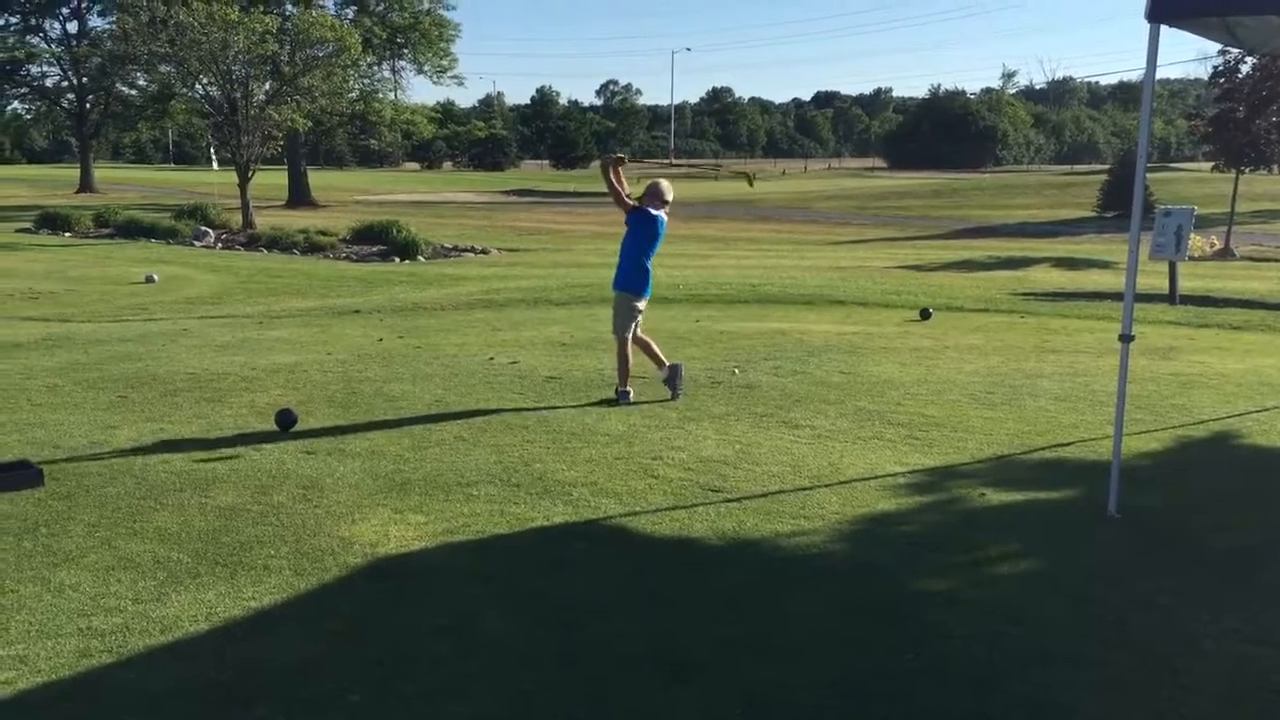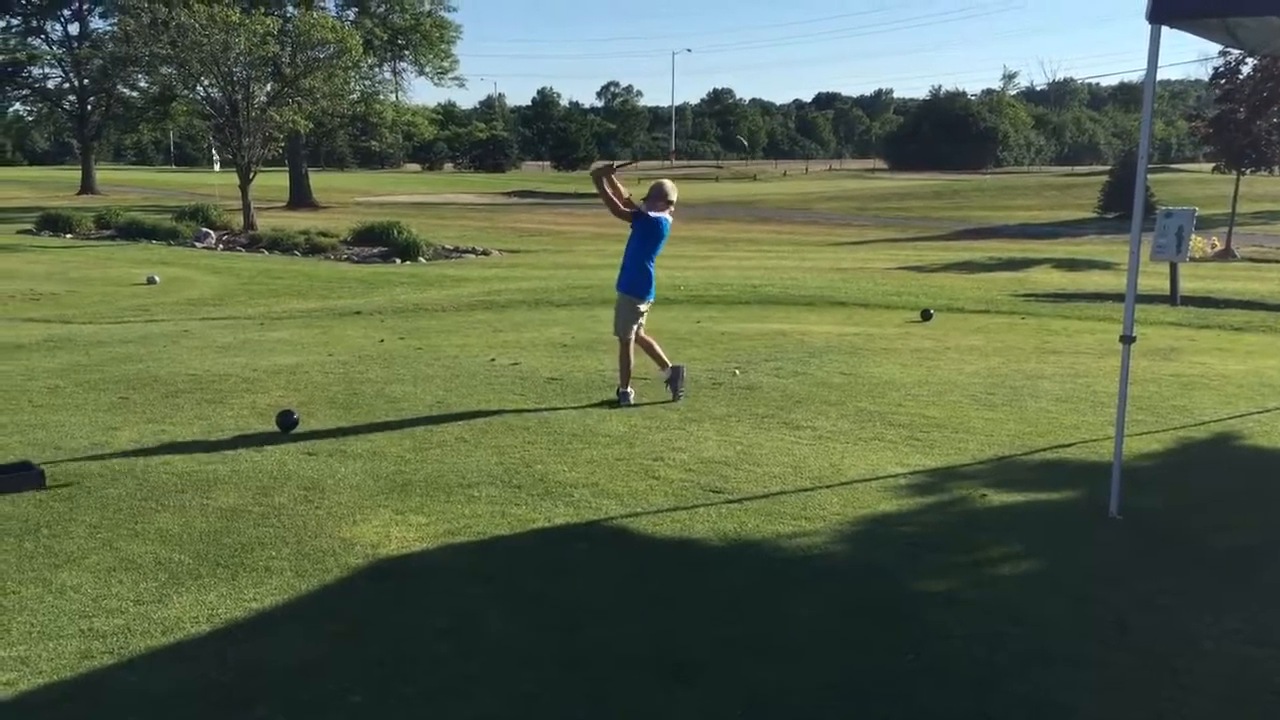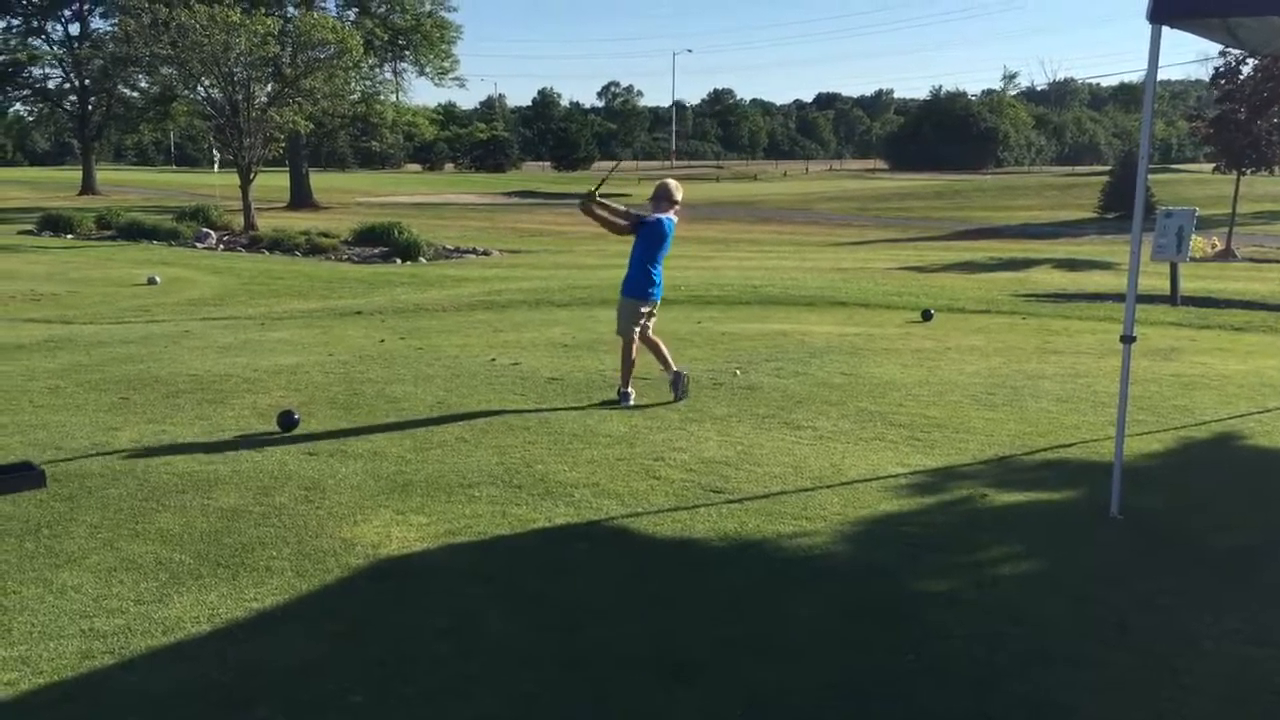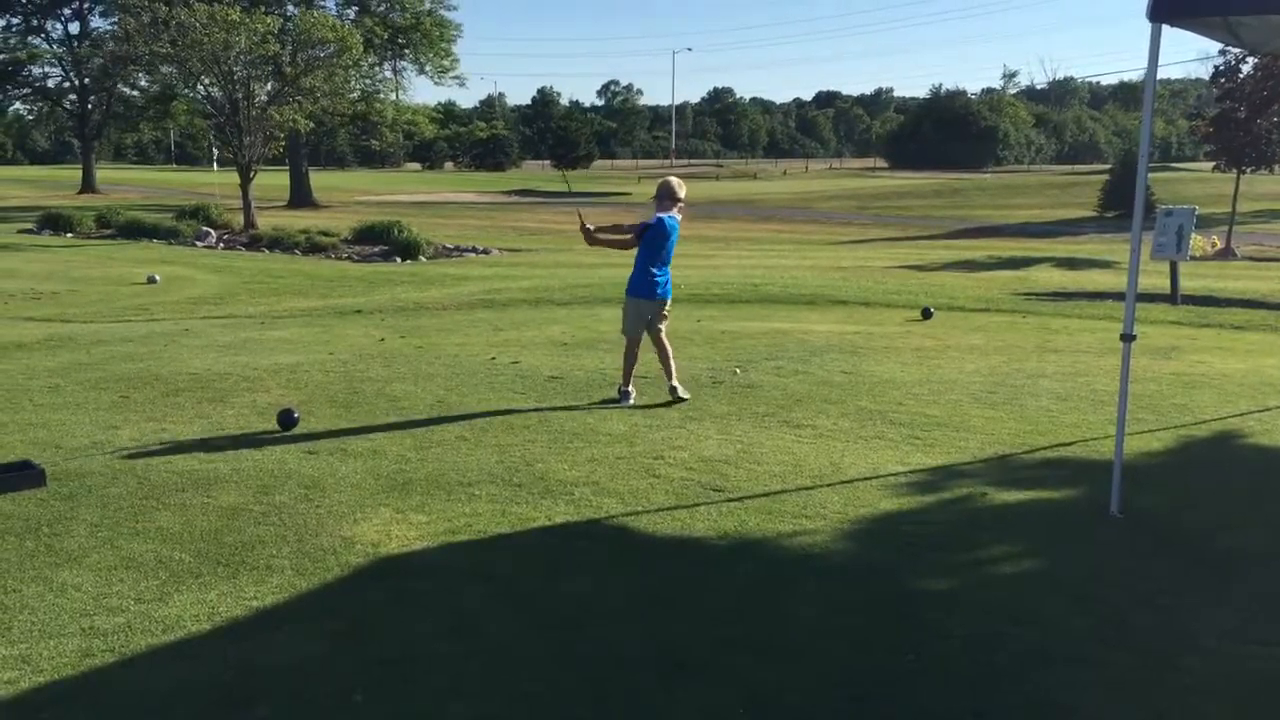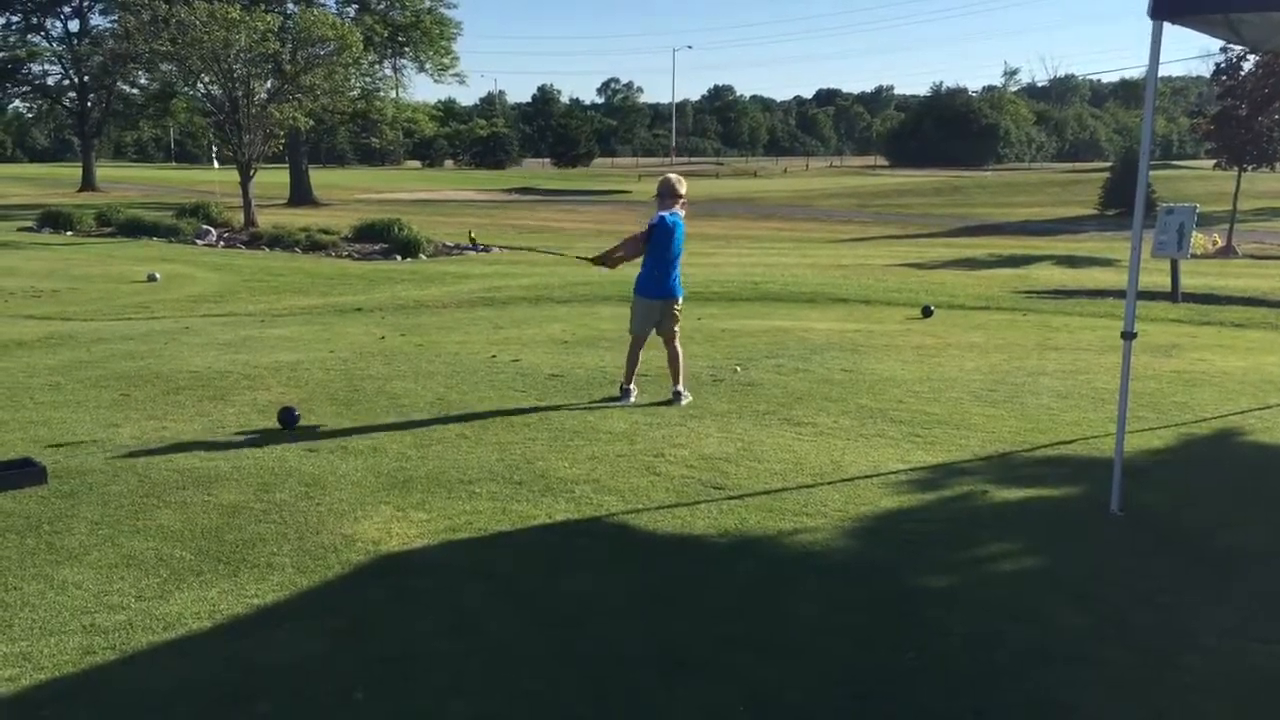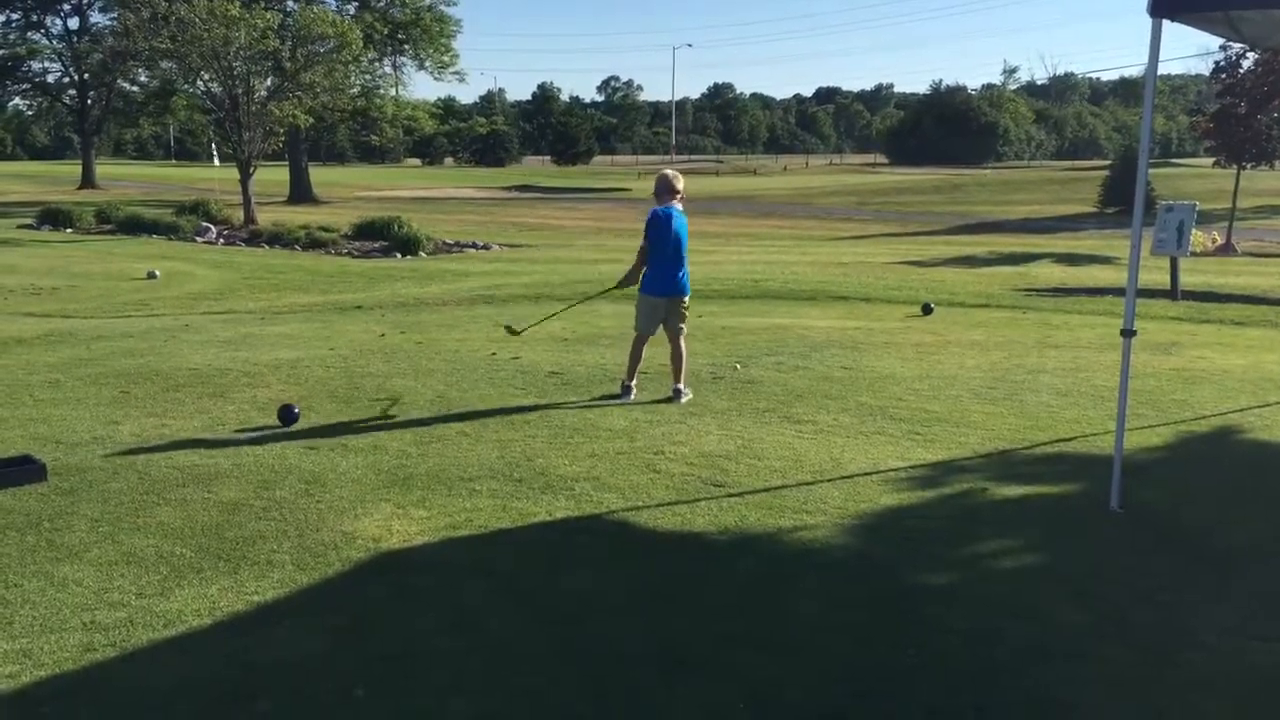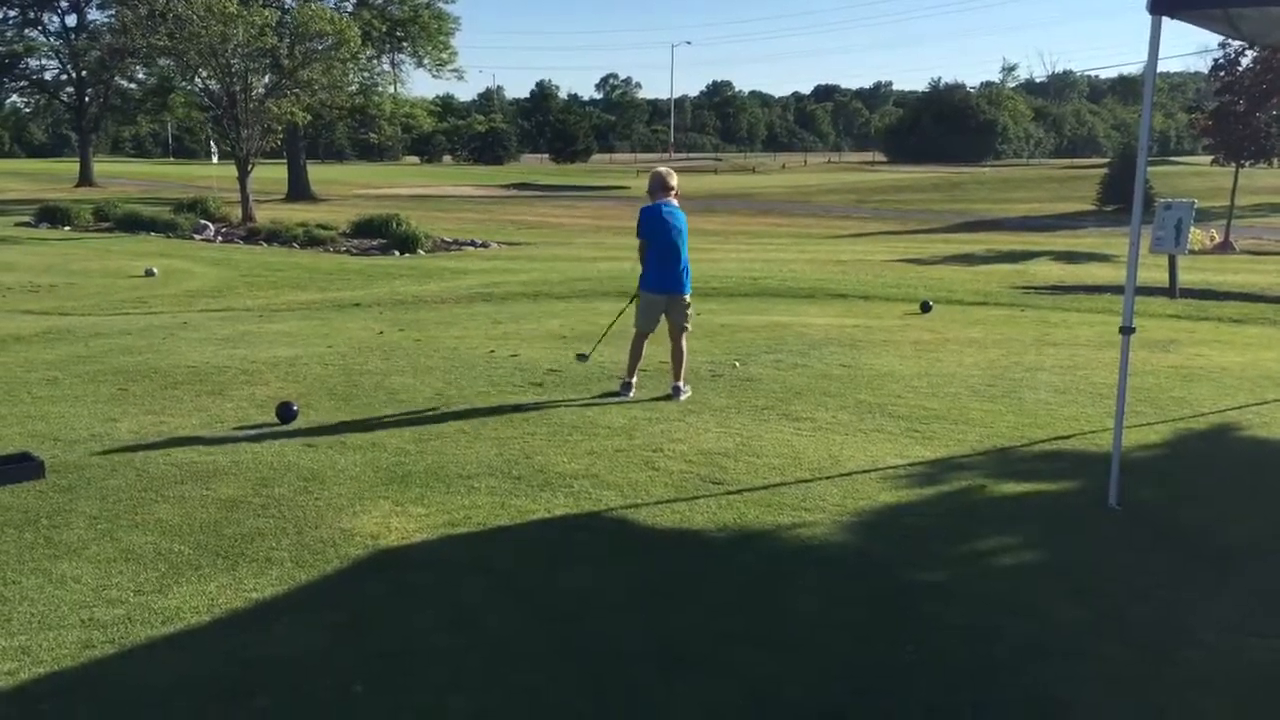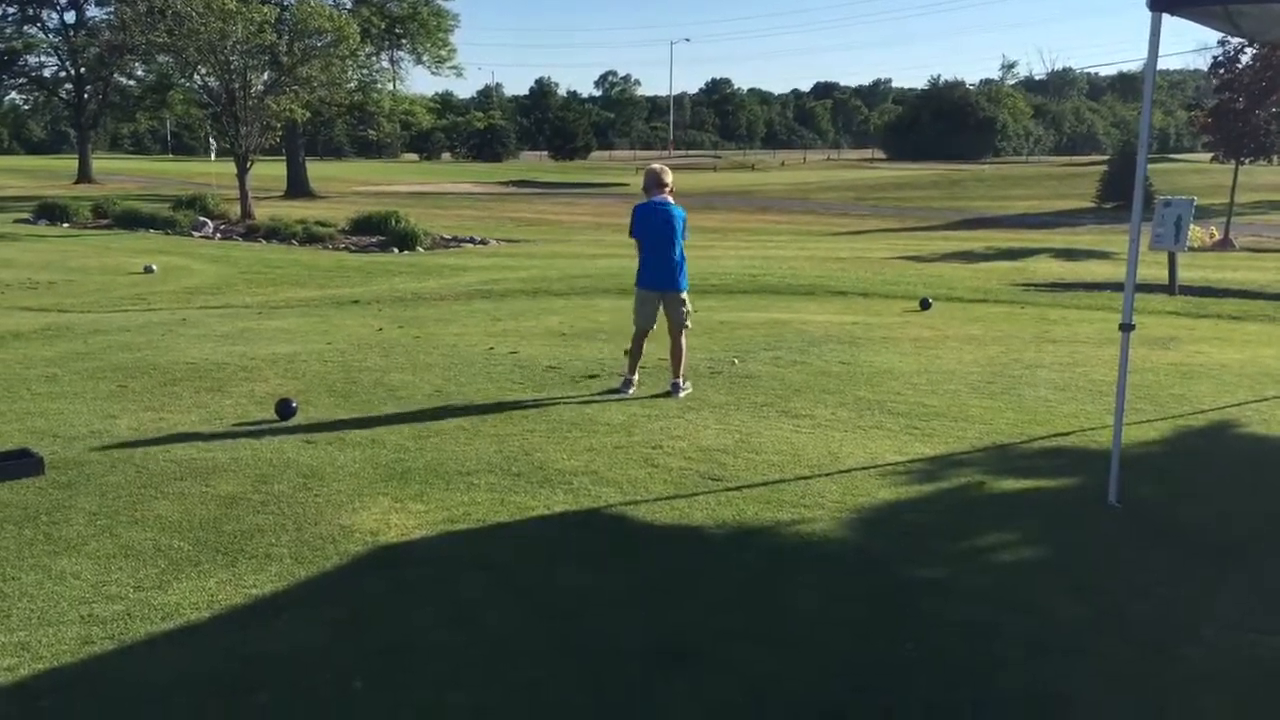
dt=0.1s
person 1, frame 1
left shoulder: (651, 218)
right shoulder: (651, 219)
left elbow: (624, 201)
right elbow: (627, 198)
left wrist: (610, 170)
right wrist: (615, 169)
left hip: (630, 286)
right hip: (638, 285)
left knee: (624, 337)
right knee: (635, 335)
left ankle: (624, 390)
right ankle: (669, 370)
person 1, frame 2
left shoulder: (654, 221)
right shoulder: (658, 222)
left elbow: (621, 211)
right elbow: (627, 203)
left wrist: (601, 183)
right wrist: (609, 177)
left hip: (634, 288)
right hip: (642, 288)
left knee: (626, 339)
right knee: (637, 335)
left ankle: (625, 391)
right ankle: (670, 370)
person 1, frame 3
left shoulder: (658, 223)
right shoulder: (664, 223)
left elbow: (623, 229)
right elbow: (629, 216)
left wrist: (593, 213)
right wrist: (598, 201)
left hip: (636, 289)
right hip: (653, 290)
left knee: (629, 340)
right knee: (646, 335)
left ankle: (625, 391)
right ankle: (673, 374)
person 1, frame 4
left shoulder: (661, 223)
right shoulder: (671, 223)
left elbow: (631, 243)
right elbow: (632, 229)
left wrist: (597, 239)
right wrist: (596, 230)
left hip: (642, 290)
right hip: (662, 291)
left knee: (633, 340)
right knee: (659, 337)
left ankle: (626, 390)
right ankle: (674, 384)
person 1, frame 5
left shoulder: (663, 220)
right shoulder: (678, 221)
left elbow: (639, 248)
right elbow: (639, 239)
left wrist: (614, 260)
right wrist: (609, 255)
left hip: (648, 290)
right hip: (672, 290)
left knee: (637, 340)
right knee: (671, 339)
left ankle: (627, 388)
right ankle: (678, 390)
person 1, frame 6
left shoulder: (657, 215)
right shoulder: (681, 218)
left elbow: (645, 250)
left wrist: (634, 274)
right wrist: (636, 272)
left hip: (654, 288)
right hip: (679, 288)
left knee: (641, 336)
right knee: (676, 338)
left ankle: (629, 385)
right ankle: (679, 388)
person 1, frame 7
left shoulder: (647, 212)
right shoulder: (681, 216)
left elbow: (642, 248)
left hip: (652, 284)
right hip: (679, 285)
left knee: (641, 333)
right knee: (678, 335)
left ankle: (629, 382)
right ankle: (678, 385)
person 1, frame 8
left shoulder: (640, 210)
right shoulder: (680, 213)
left elbow: (640, 246)
right elbow: (679, 243)
left hip: (648, 281)
right hip: (675, 282)
left knee: (641, 331)
right knee: (677, 333)
left ankle: (630, 379)
right ankle: (678, 382)
